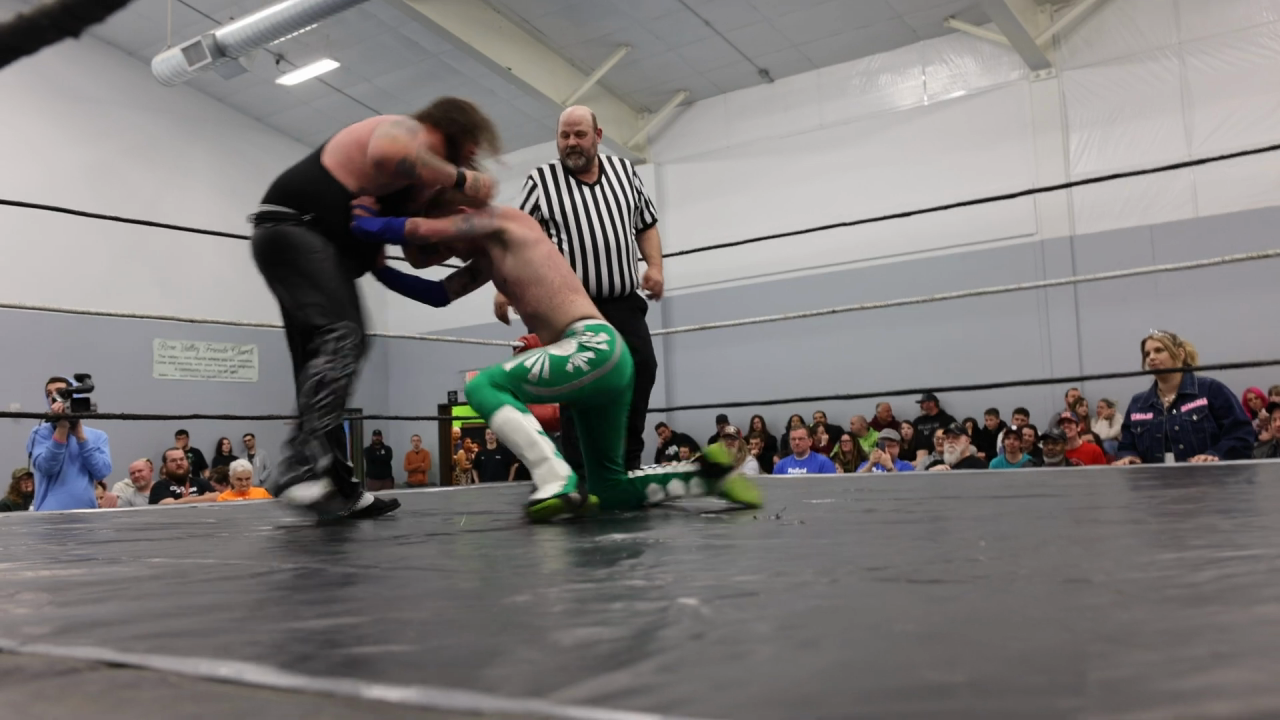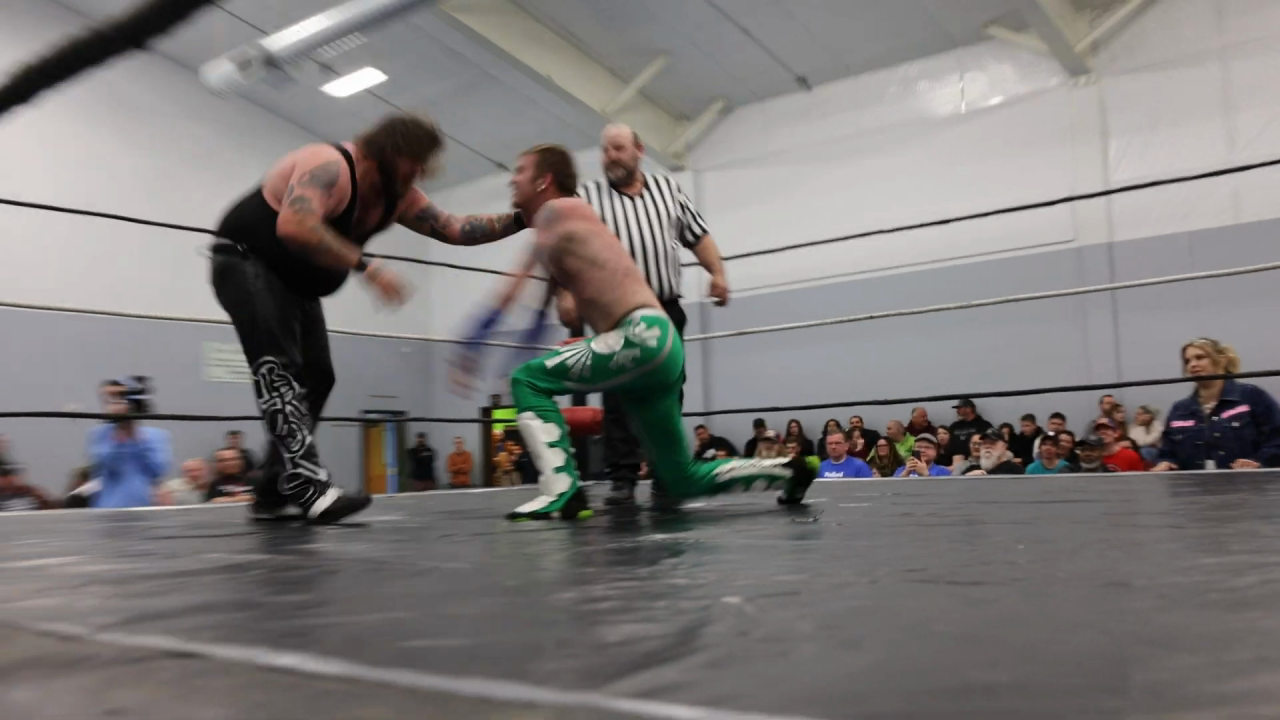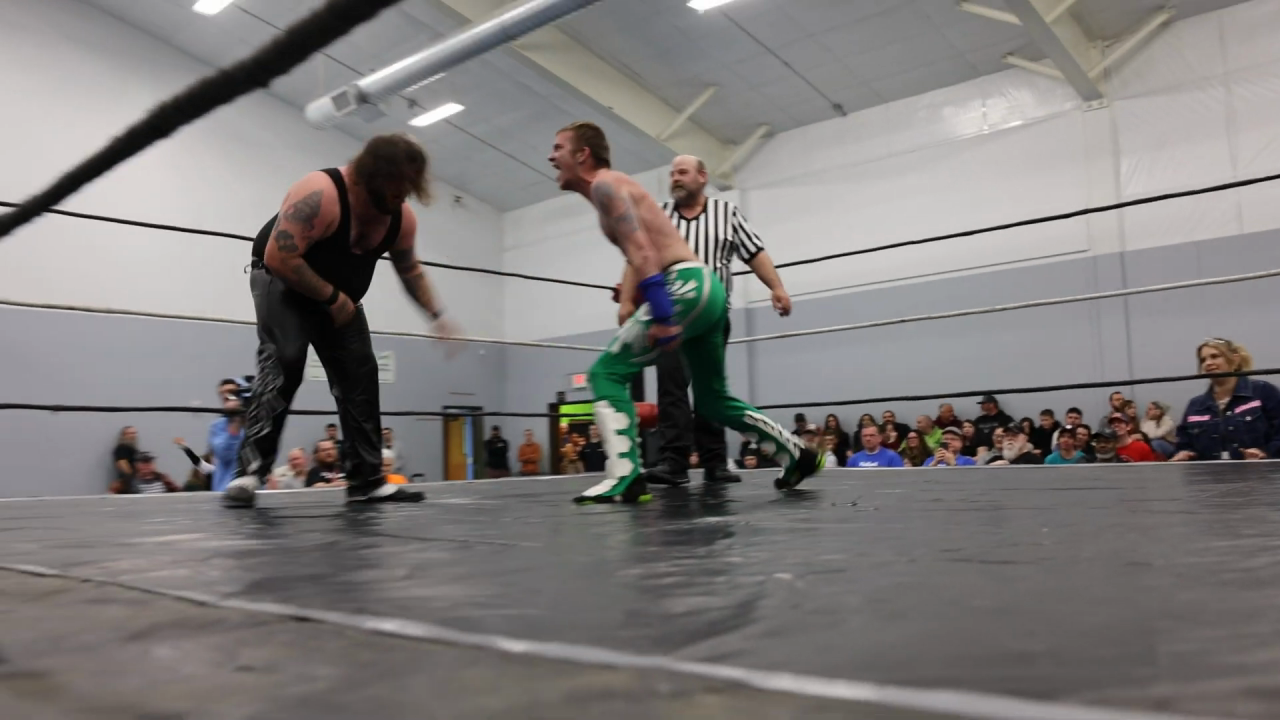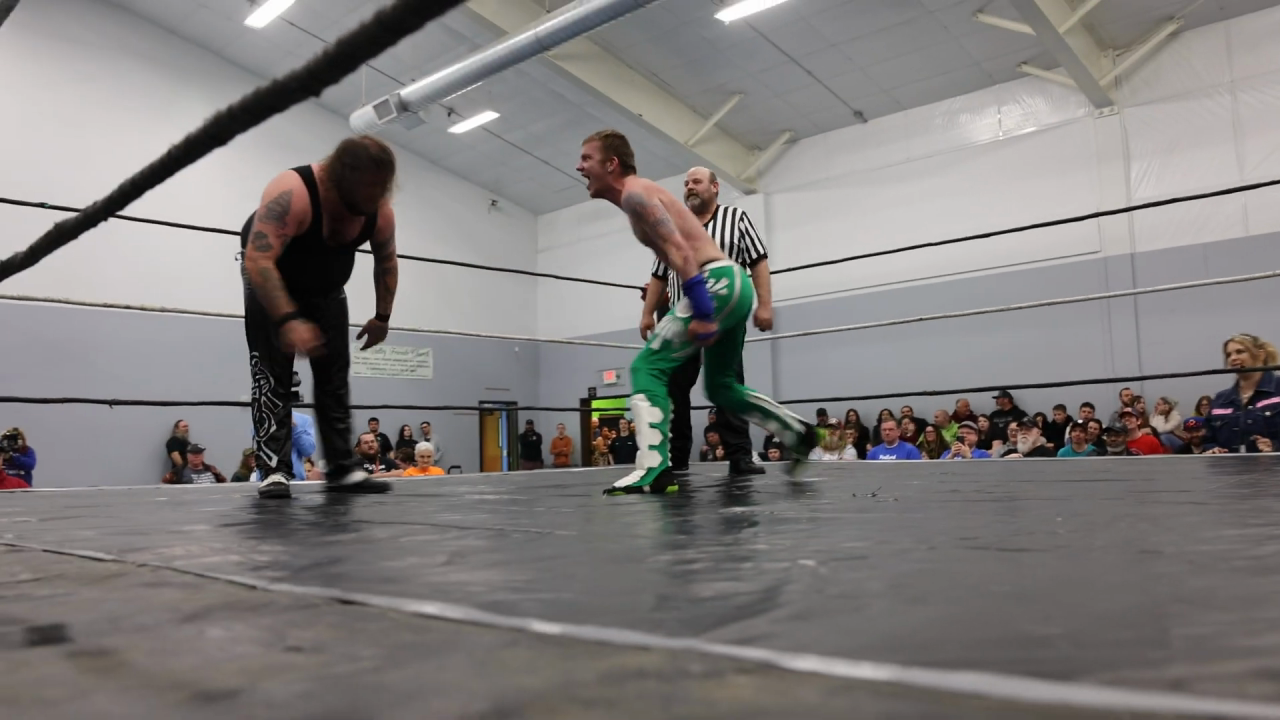
dt=0.3s
person 1, frame 1
left shoulder: (424, 177)
right shoulder: (404, 133)
right elbow: (389, 155)
right wrist: (461, 181)
left hip: (320, 242)
right hip: (294, 230)
left knee: (323, 357)
right knee: (338, 339)
right ankle: (301, 473)
person 1, frame 2
left shoulder: (395, 195)
right shoulder: (331, 168)
left elbow: (451, 229)
right elbow: (295, 228)
left wrist: (515, 223)
right wrist: (367, 267)
left hip: (296, 282)
right hip: (246, 261)
left knee: (315, 376)
right knee: (280, 368)
left ankle: (275, 494)
right ankle: (315, 491)
person 1, frame 3
left shoulder: (400, 216)
right shoulder: (320, 194)
left elbow: (410, 270)
right elbow: (278, 258)
left wrist: (437, 316)
right wrist: (332, 297)
left hip: (337, 296)
right hip: (279, 279)
left knee: (361, 375)
right knee: (284, 360)
left ankle: (367, 480)
right ankle: (250, 469)
person 1, frame 4
left shoulder: (380, 210)
right shoulder: (293, 191)
left elbow: (386, 261)
right elbow: (258, 258)
left wrist: (381, 316)
right wrist: (288, 320)
left hip: (326, 291)
right hip: (272, 281)
left knee: (333, 372)
right knee: (273, 367)
left ankle: (343, 468)
right ankle: (274, 470)
person 2, frame 1
left shoulder: (495, 219)
right shoulder: (490, 255)
left elbow: (421, 229)
right elbow: (439, 293)
left wrist: (360, 225)
left hip: (593, 347)
right hip: (600, 354)
left knee: (482, 388)
right knee: (614, 487)
left ankle: (559, 482)
right ankle: (709, 472)
person 2, frame 2
left shoulder: (558, 210)
right shoulder: (571, 225)
left elbow: (518, 282)
right elbow: (556, 297)
left wrist: (472, 346)
left hip: (644, 339)
right hip: (655, 347)
left knee: (526, 383)
left ankle: (560, 493)
right ankle: (788, 469)
person 2, frame 3
left shoulder: (604, 184)
right shoulder: (613, 191)
left elbow: (640, 249)
left wrist: (661, 318)
left hip: (685, 287)
right hip: (704, 289)
left knee: (606, 373)
right knee: (713, 402)
left ankle: (623, 478)
right ankle: (796, 454)
person 2, frame 4
left shoulder: (637, 195)
right shoulder: (635, 199)
left elbow: (680, 249)
left wrist: (701, 313)
left hip: (715, 283)
right hip: (723, 285)
left knee: (647, 369)
right knee: (723, 385)
left ankle: (653, 470)
right ankle: (798, 433)
person 3, frame 1
left shoulder: (624, 172)
right shoulder: (541, 181)
left elbow: (646, 225)
left wrist: (654, 265)
right wrist: (503, 289)
left hip: (623, 302)
left knee: (640, 373)
person 3, frame 2
left shoulder: (668, 189)
right shoulder: (587, 196)
left elbow: (698, 235)
left wrist: (717, 273)
left hip: (665, 309)
right knee: (619, 393)
right ankle: (622, 478)
person 3, frame 3
left shoulder: (727, 213)
left elbow: (755, 254)
left wrist: (777, 288)
right wrist: (627, 301)
right knee: (670, 382)
left ankle: (715, 463)
right ankle: (674, 460)
person 3, frame 4
left shoulder: (735, 218)
left elbow: (758, 263)
right elbow: (659, 275)
left wrist: (764, 304)
right wrist: (648, 313)
right knee: (675, 387)
left ankle: (740, 456)
right ankle: (676, 456)
